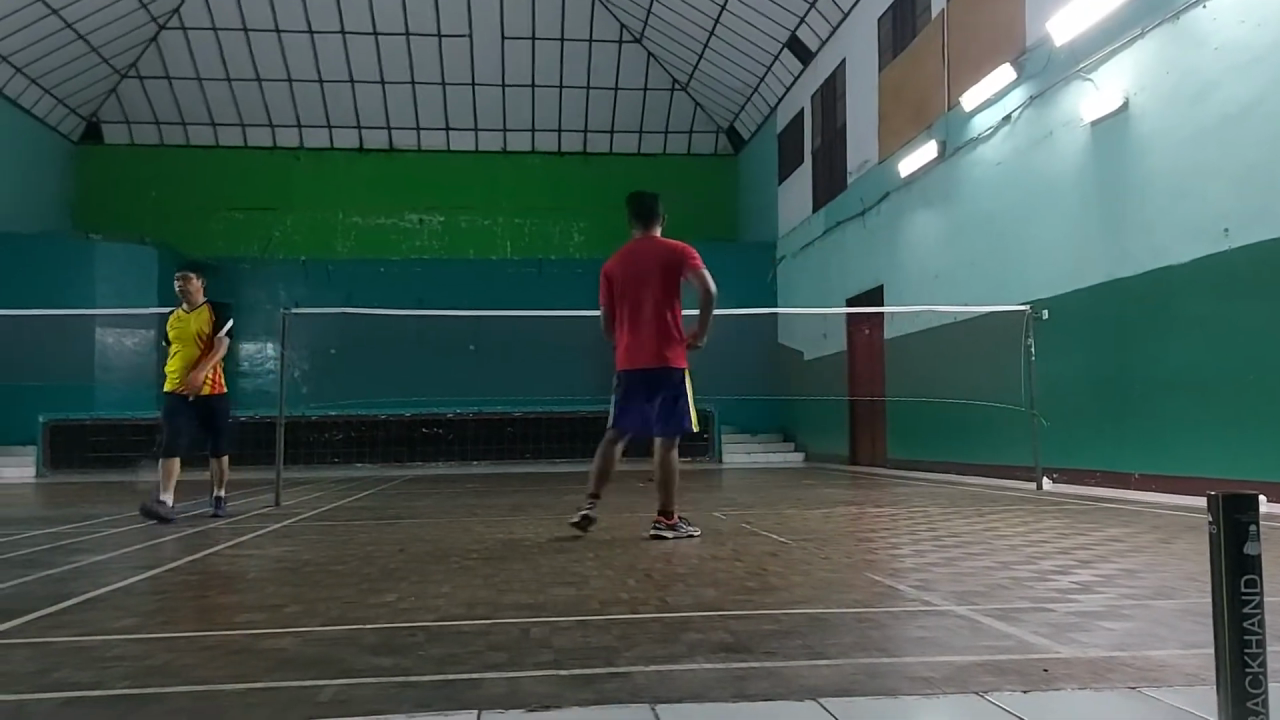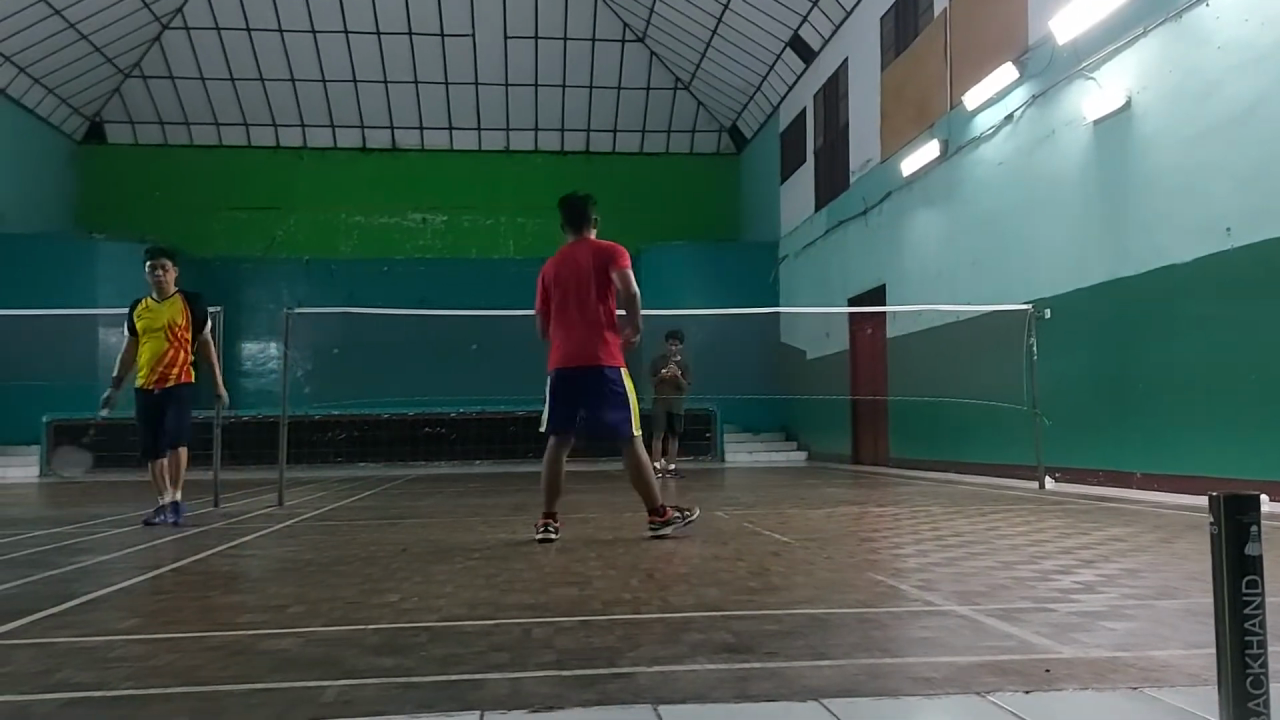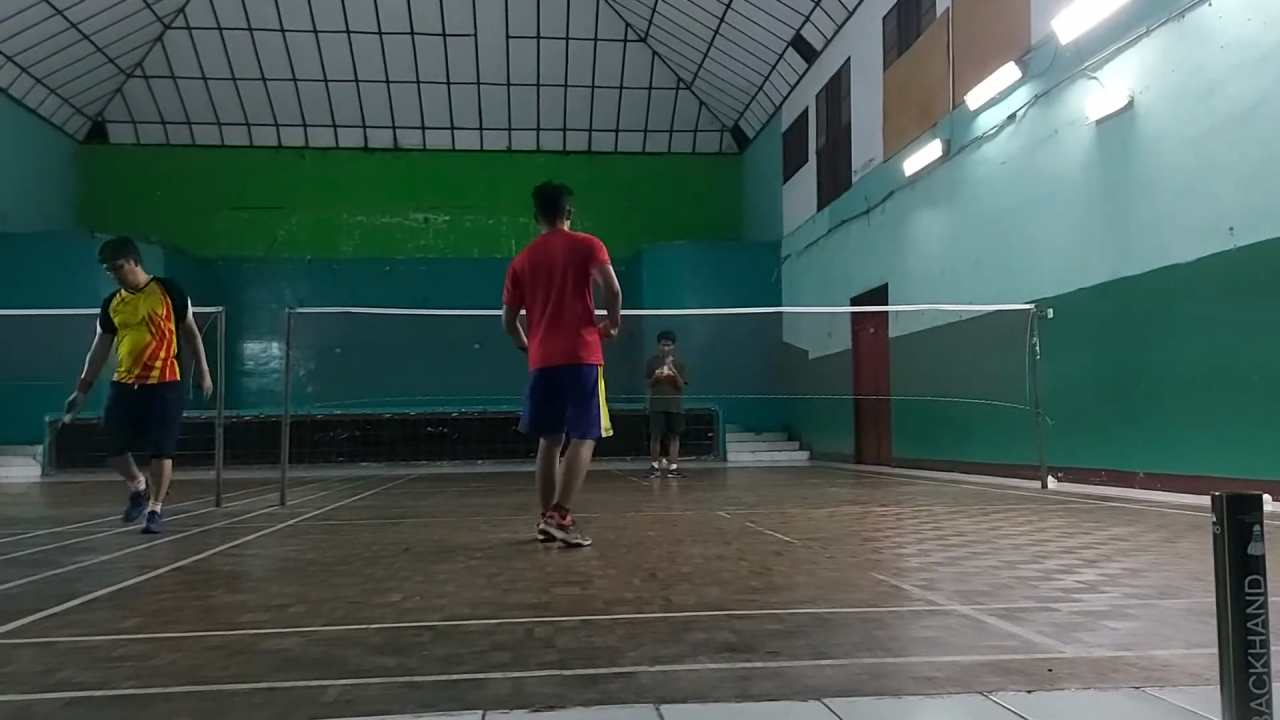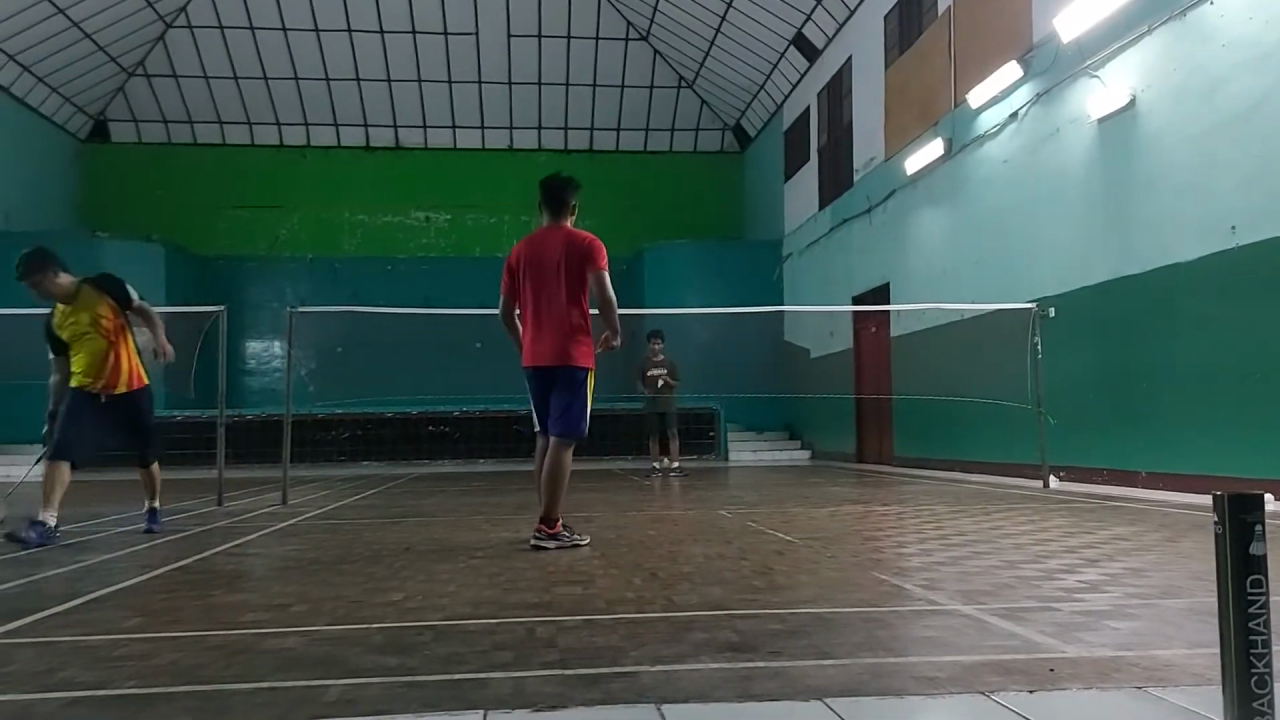
dt=0.4s
person 1, frame 1
left shoulder: (613, 264)
right shoulder: (678, 252)
left elbow: (607, 323)
right elbow: (708, 291)
right wrist: (700, 332)
left hip: (628, 362)
right hip: (667, 359)
left knee: (615, 436)
right knee: (667, 439)
left ankle: (591, 504)
right ankle: (666, 519)
person 1, frame 2
left shoulder: (548, 268)
right shoulder: (609, 252)
left elbow: (542, 327)
right elbow: (630, 292)
right wrist: (633, 329)
left hip: (560, 365)
right hip: (601, 360)
left knee: (558, 441)
right knee: (630, 439)
left ankle: (548, 520)
right ankle: (659, 514)
person 1, frame 3
left shoulder: (521, 261)
right shoulder: (587, 246)
left elbow: (509, 321)
right elbow: (612, 289)
right wrist: (612, 324)
left hip: (542, 362)
right hip: (580, 357)
left knee: (549, 440)
right knee: (584, 437)
left ankle: (549, 517)
right ankle: (559, 516)
person 1, frame 4
left shoulder: (520, 251)
right shoulder: (586, 244)
left elbow: (505, 310)
right elbow: (605, 296)
right wrist: (613, 333)
left hip: (534, 358)
right hip: (572, 356)
left knee: (545, 438)
right knee: (562, 440)
left ankle: (550, 520)
right ankle: (548, 527)
person 2, frame 1
left shoulder: (219, 311)
right shoulder: (172, 318)
left elbow: (221, 347)
left wrist: (201, 372)
right wrist: (169, 389)
left hip: (211, 392)
right hip: (176, 394)
left knee: (218, 449)
right knee: (170, 448)
left ankle: (219, 497)
right ankle: (164, 503)
person 2, frame 2
left shoulder: (191, 303)
right shoulder: (137, 308)
left elbow: (206, 343)
right elbow: (129, 349)
left wrist: (218, 382)
right wrist: (114, 386)
left hip: (179, 384)
right hip: (146, 388)
left knee: (176, 440)
right knee: (152, 451)
left ankle: (176, 499)
right ankle: (165, 503)
person 2, frame 3
left shoulder: (168, 290)
right shoulder: (112, 303)
left elbow: (190, 330)
right elbow: (100, 348)
left wrist: (203, 370)
right wrist: (82, 388)
left hip: (164, 383)
right hip: (123, 384)
left knee: (161, 449)
right knee: (115, 449)
left ankle: (154, 511)
right ankle: (139, 487)
person 2, frame 4
left shoulder: (106, 287)
right shoulder: (55, 321)
left elbow: (146, 312)
right elbow: (60, 374)
left wrist: (160, 337)
right wrist: (53, 417)
left hip: (131, 389)
right hip: (85, 393)
left knee: (146, 457)
right knee: (60, 452)
left ankle: (153, 509)
right ankle: (45, 523)
